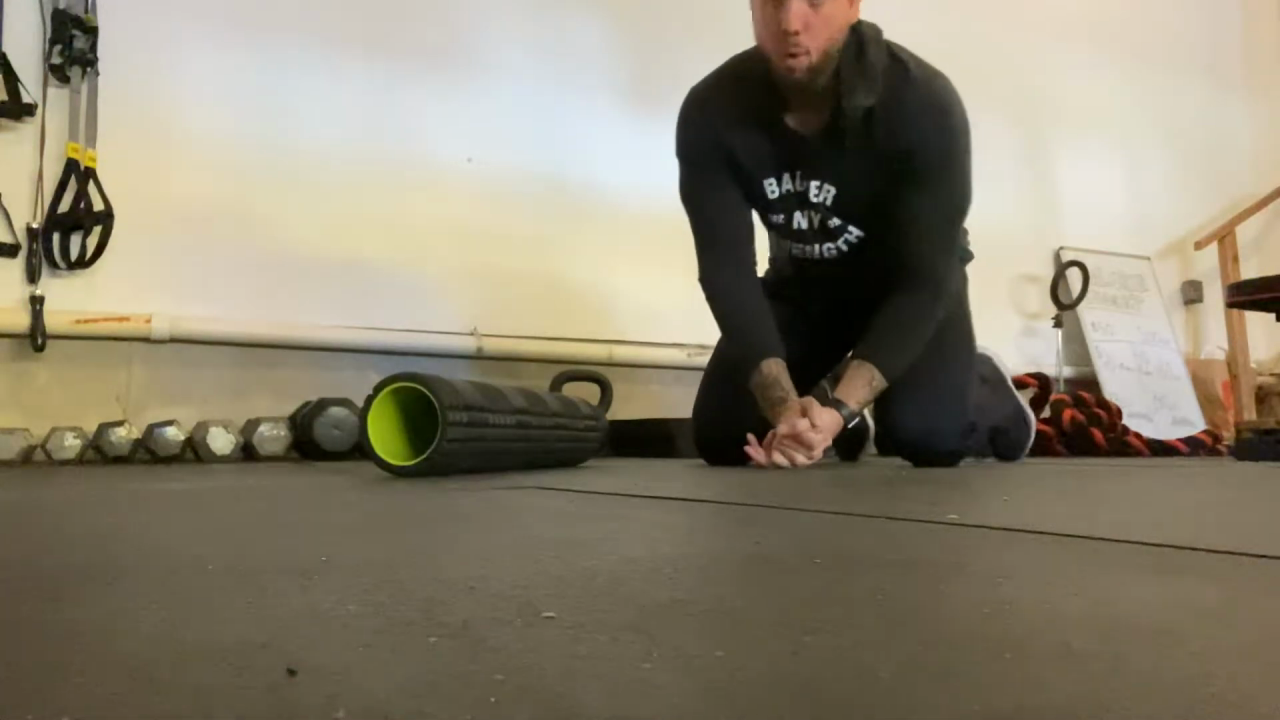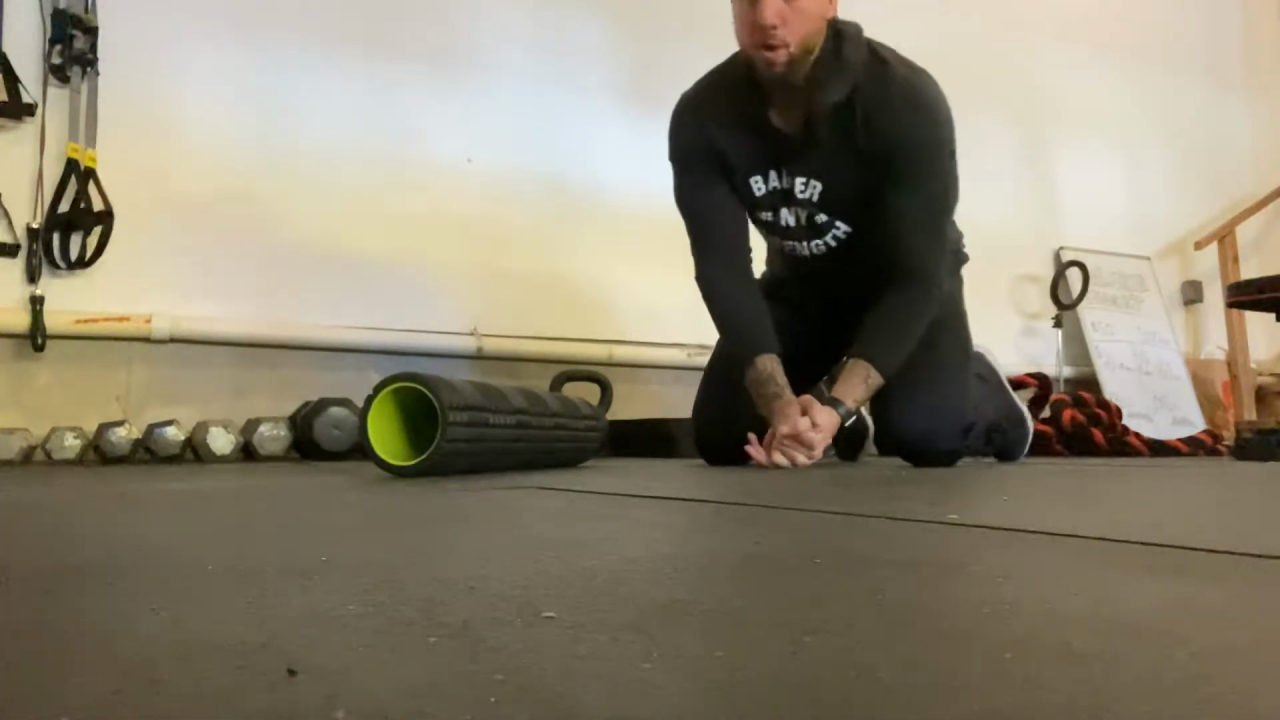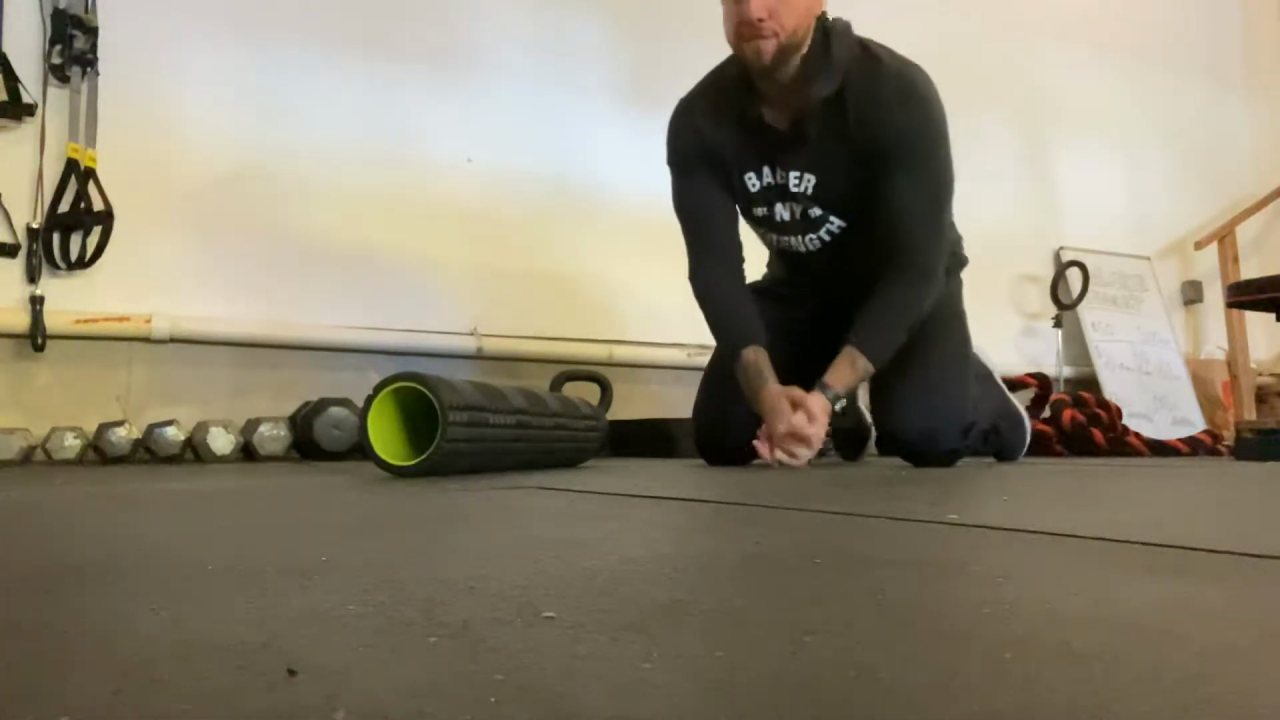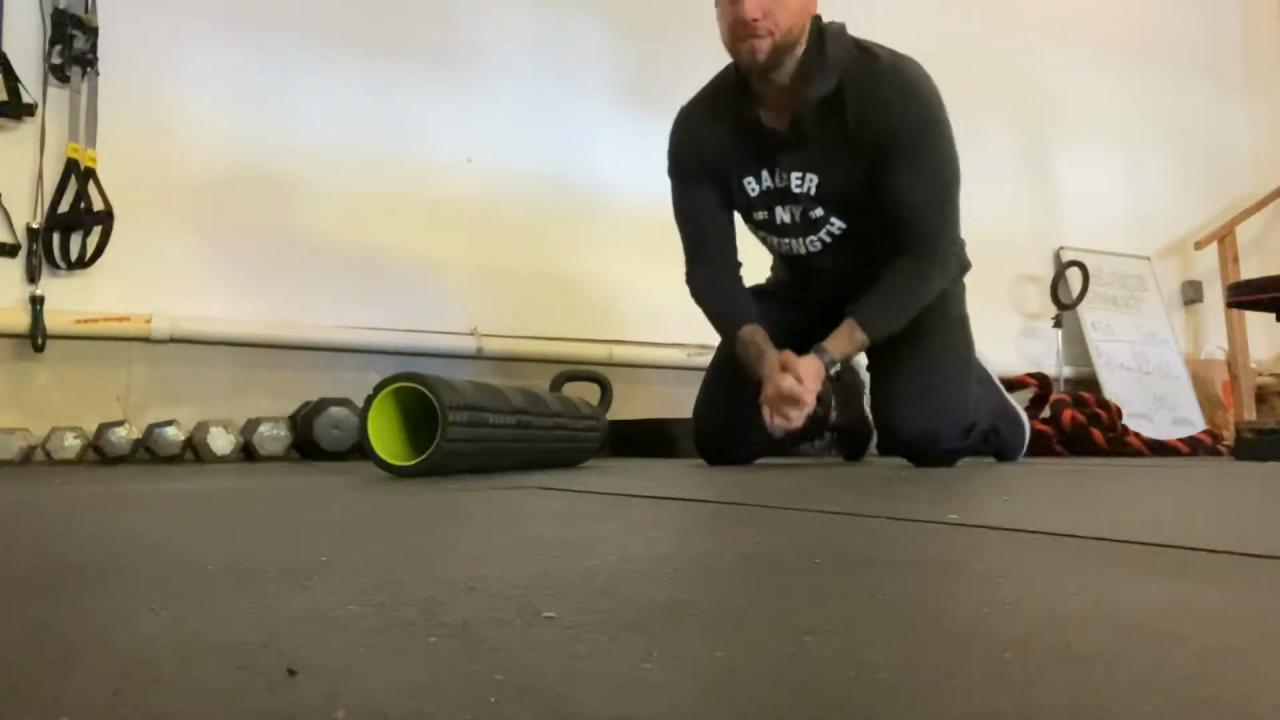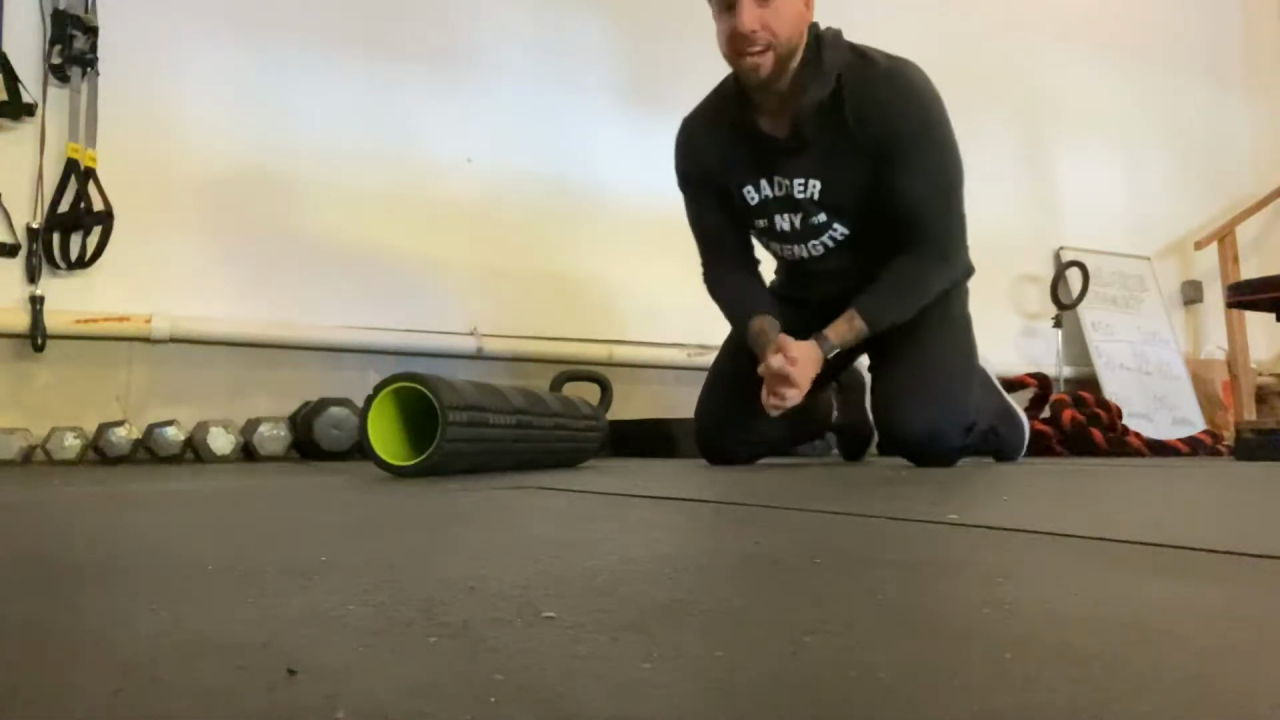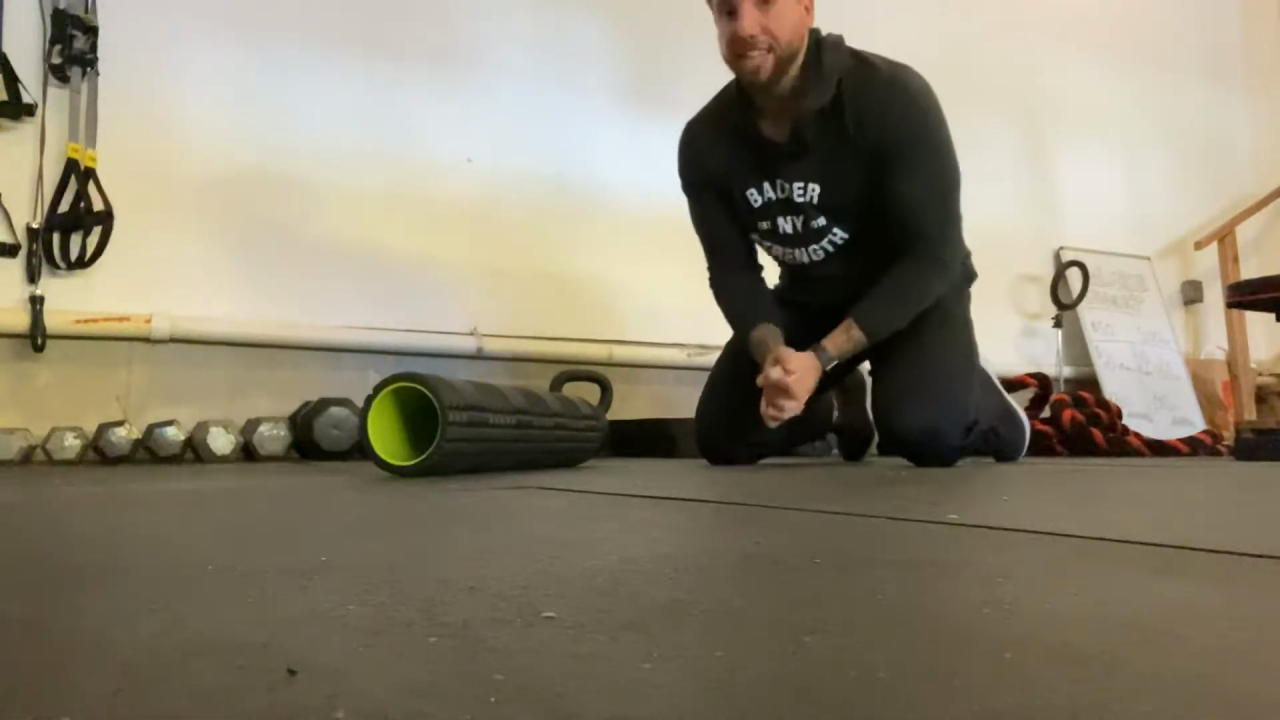
dt=0.1s
person 1, frame 1
left shoulder: (922, 102)
right shoulder: (711, 111)
left elbow: (924, 283)
right elbow: (726, 268)
left wrist: (837, 412)
right wrist: (783, 405)
left hip: (908, 284)
right hip: (800, 283)
left knee: (928, 435)
right knee: (721, 437)
left ankle: (983, 394)
right ankle: (824, 392)
person 1, frame 2
left shoulder: (903, 99)
right shoulder: (700, 117)
left elbow: (916, 279)
right elbow: (721, 268)
left wrist: (835, 407)
right wrist: (779, 402)
left hip: (907, 288)
right hip: (797, 284)
left knee: (924, 434)
right knee: (719, 436)
left ankle: (980, 396)
right ankle: (832, 400)
person 1, frame 3
left shoulder: (895, 91)
right shoulder: (698, 118)
left elbow: (913, 268)
right elbow: (714, 266)
left wrist: (827, 395)
right wrist: (767, 393)
left hip: (906, 281)
right hip: (798, 285)
left knee: (924, 434)
right knee: (720, 437)
left ankle: (977, 396)
right ankle: (845, 404)
person 1, frame 4
left shoulder: (893, 89)
right shoulder: (699, 127)
left elbow: (928, 255)
right elbow: (709, 269)
left wrist: (823, 360)
right wrist: (767, 365)
left hip: (910, 286)
right hip: (801, 290)
left knee: (924, 433)
right knee: (720, 436)
left ankle: (978, 402)
right ankle: (837, 402)
person 1, frame 5
left shoulder: (892, 91)
right shoulder: (703, 136)
left elbow: (937, 249)
right elbow: (729, 269)
left wrist: (823, 348)
right wrist: (772, 347)
left hip: (915, 286)
right hip: (805, 293)
left knee: (925, 432)
right knee: (722, 437)
left ankle: (978, 403)
right ankle: (838, 402)
person 1, frame 6
left shoulder: (892, 97)
right shoulder: (705, 142)
left elbow: (933, 257)
right elbow: (733, 272)
left wrist: (820, 359)
right wrist: (773, 357)
left hip: (917, 291)
right hip: (808, 297)
left knee: (926, 432)
right knee: (722, 436)
left ankle: (981, 406)
right ankle: (840, 405)
